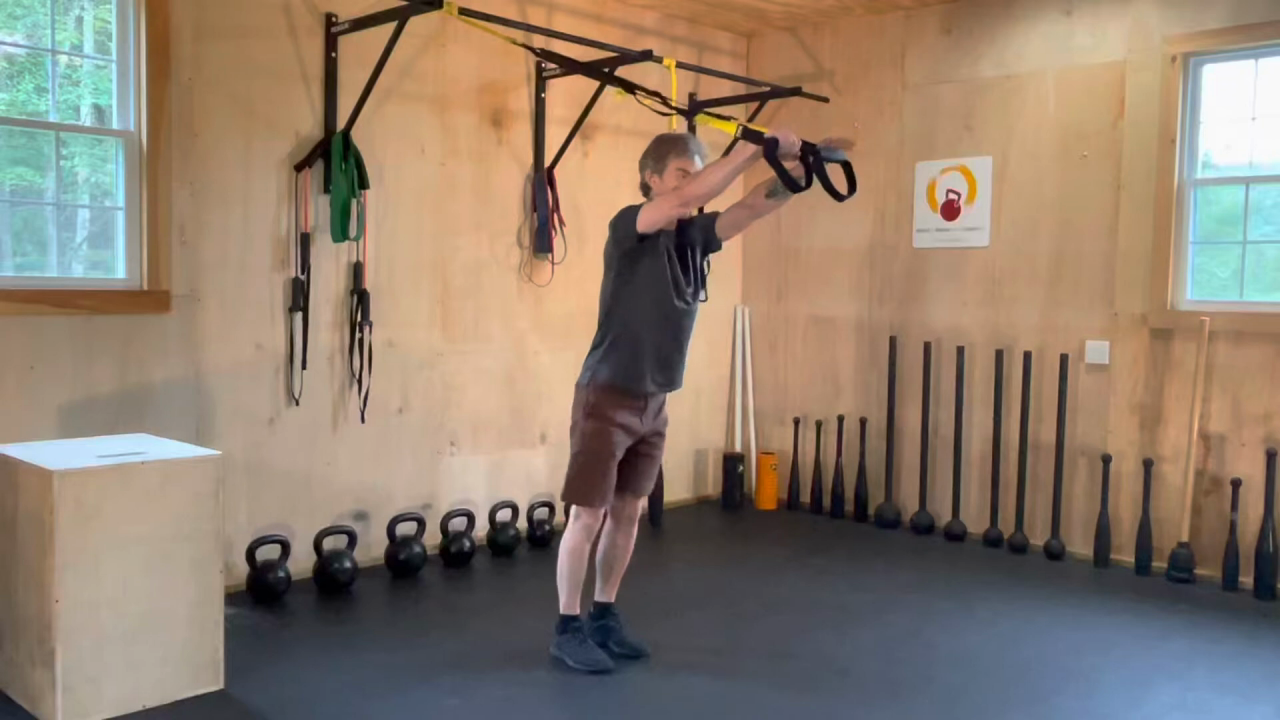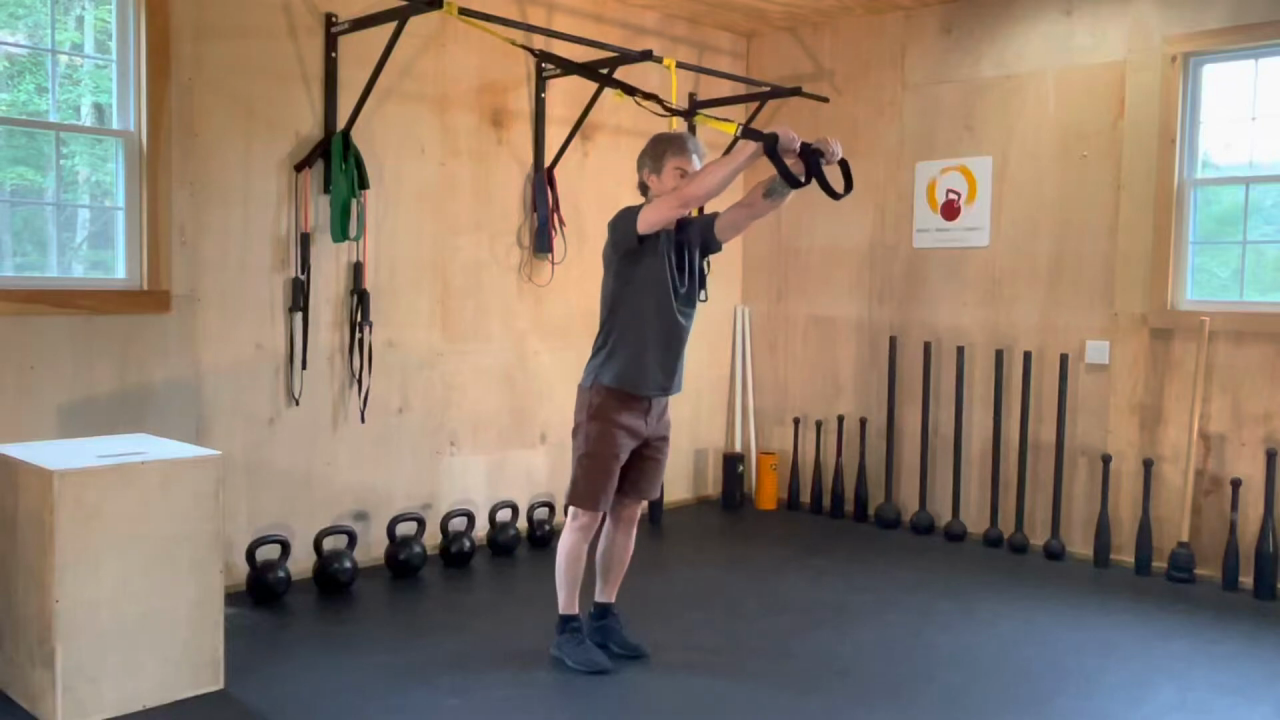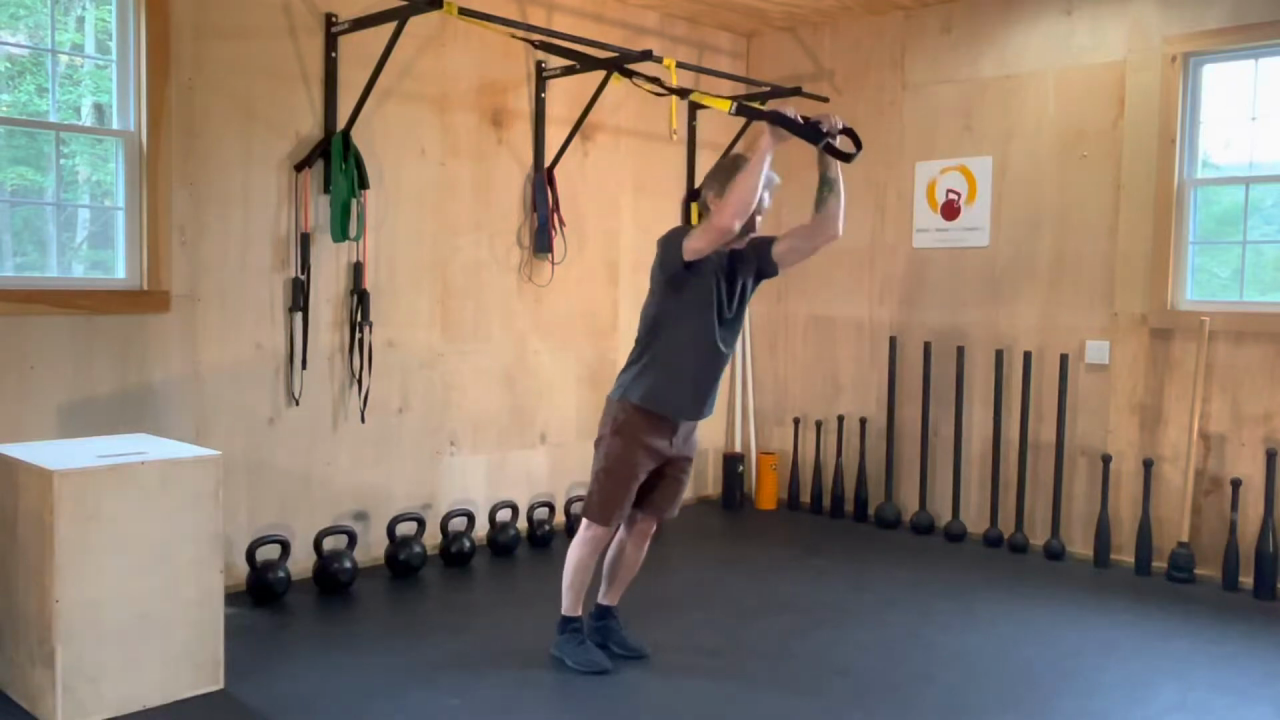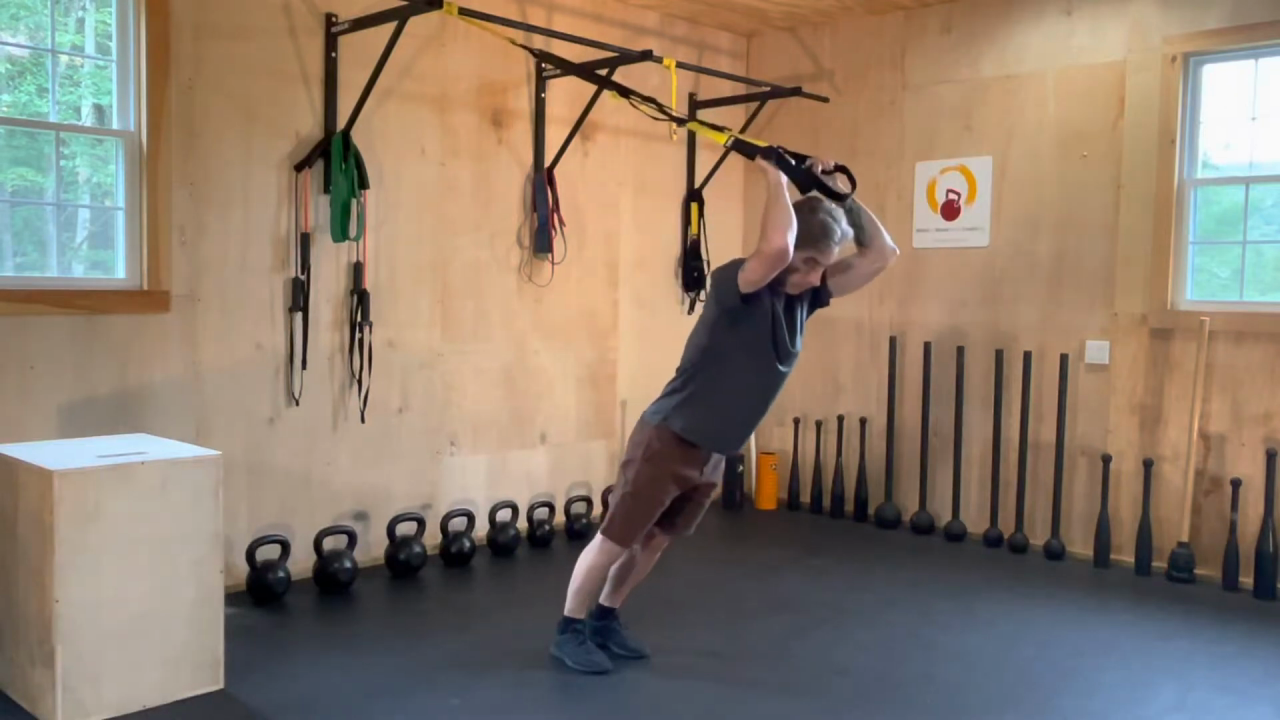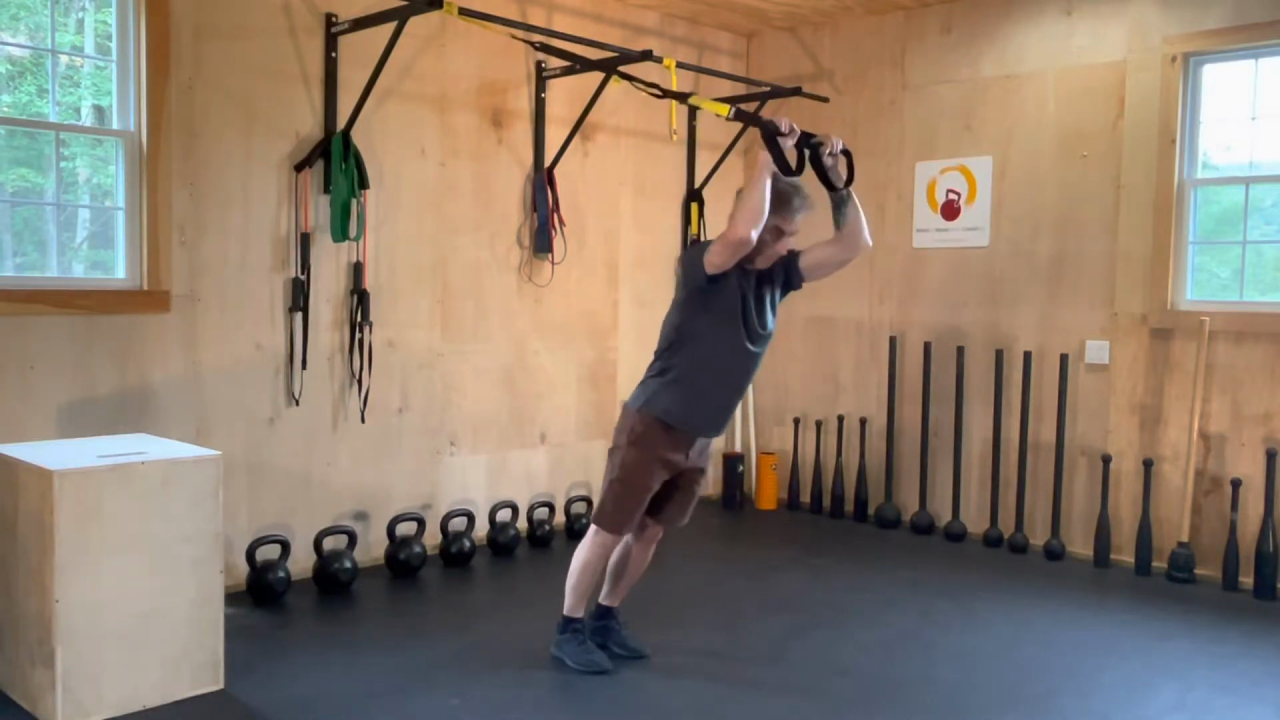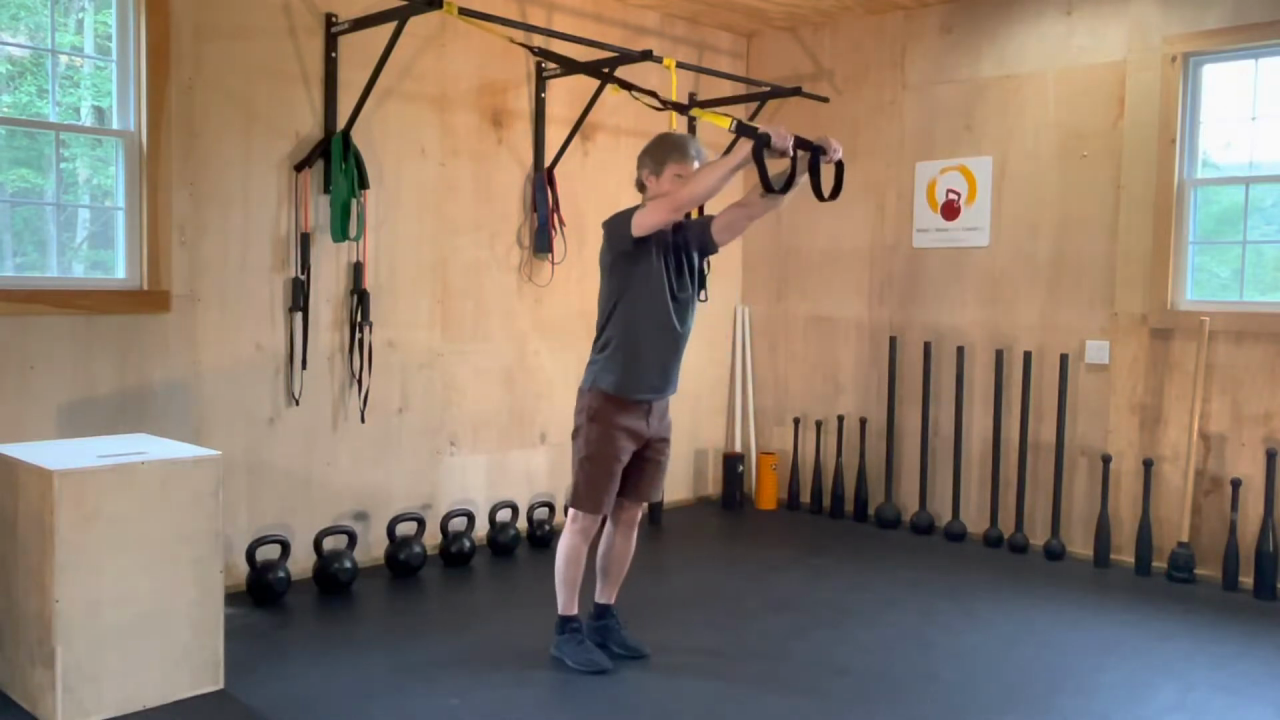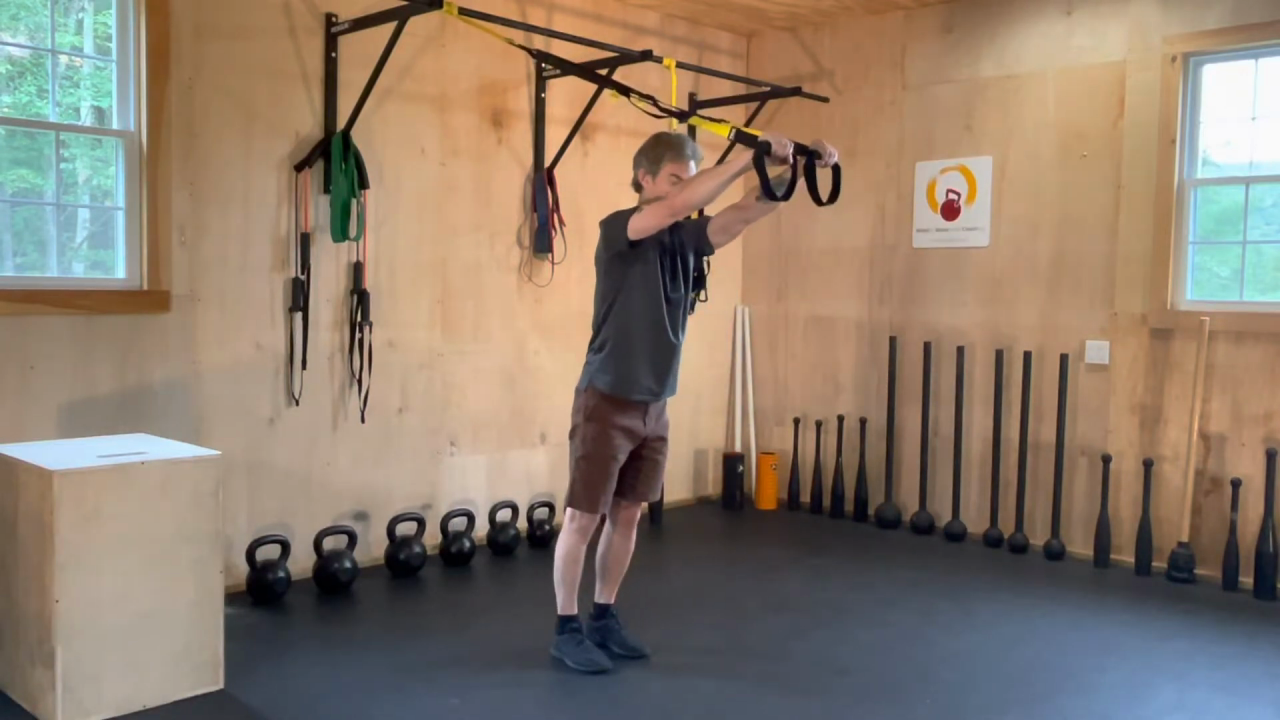
dt=0.7s
person 1, frame 1
left shoulder: (695, 234)
right shoulder: (629, 227)
left elbow: (758, 203)
right elbow: (686, 197)
left wrist: (804, 164)
right wrist: (754, 149)
left hip: (652, 402)
right hip: (605, 397)
left knee: (628, 514)
right knee: (589, 516)
left ankle: (603, 618)
right ankle: (569, 628)
person 1, frame 2
left shoulder: (692, 235)
right shoulder: (627, 227)
left elbow: (755, 205)
right elbow: (688, 196)
left wrist: (802, 164)
right wrist: (754, 147)
left hip: (655, 403)
right hip: (609, 399)
left knee: (627, 515)
right knee: (585, 516)
left ankle: (604, 618)
right ankle: (567, 629)
person 1, frame 3
left shoulder: (750, 258)
right shoulder: (678, 249)
left elbow: (825, 230)
right elbow: (726, 222)
left wrist: (828, 157)
right wrist: (767, 145)
left hip: (684, 425)
right hip: (636, 416)
left knee: (642, 527)
right knee: (600, 527)
left ankle: (603, 620)
right ankle: (568, 630)
person 1, frame 4
left shoulder: (804, 293)
right shoulder: (733, 284)
left elbow: (881, 253)
right elbow: (776, 248)
left wrist: (839, 195)
right wrist: (775, 179)
left hip: (712, 453)
right hip: (667, 440)
left knee: (654, 541)
right knee: (615, 540)
left ankle: (604, 620)
right ankle: (570, 631)
person 1, frame 5
left shoulder: (776, 274)
right shoulder: (703, 265)
left elbow: (853, 244)
right elbow: (740, 236)
left wrist: (834, 174)
right wrist: (767, 158)
left hip: (699, 438)
right hip: (651, 427)
left knee: (647, 533)
right knee: (607, 532)
left ankle: (604, 620)
right ankle: (568, 630)
person 1, frame 6
left shoulder: (689, 238)
right shoulder: (623, 231)
left elbow: (753, 207)
right elbow: (680, 203)
left wrist: (802, 165)
right wrist: (748, 150)
left hip: (656, 406)
right hip: (608, 403)
left knee: (627, 516)
right knee: (585, 518)
left ankle: (603, 619)
right ankle: (567, 629)
person 1, frame 7
left shoulder: (686, 238)
right shoulder: (620, 230)
left elbow: (748, 210)
right elbow: (677, 207)
left wrist: (795, 169)
right wrist: (748, 157)
left hip: (653, 405)
right hip: (606, 402)
left knee: (626, 515)
right knee: (583, 518)
left ankle: (603, 620)
right ankle: (567, 630)
